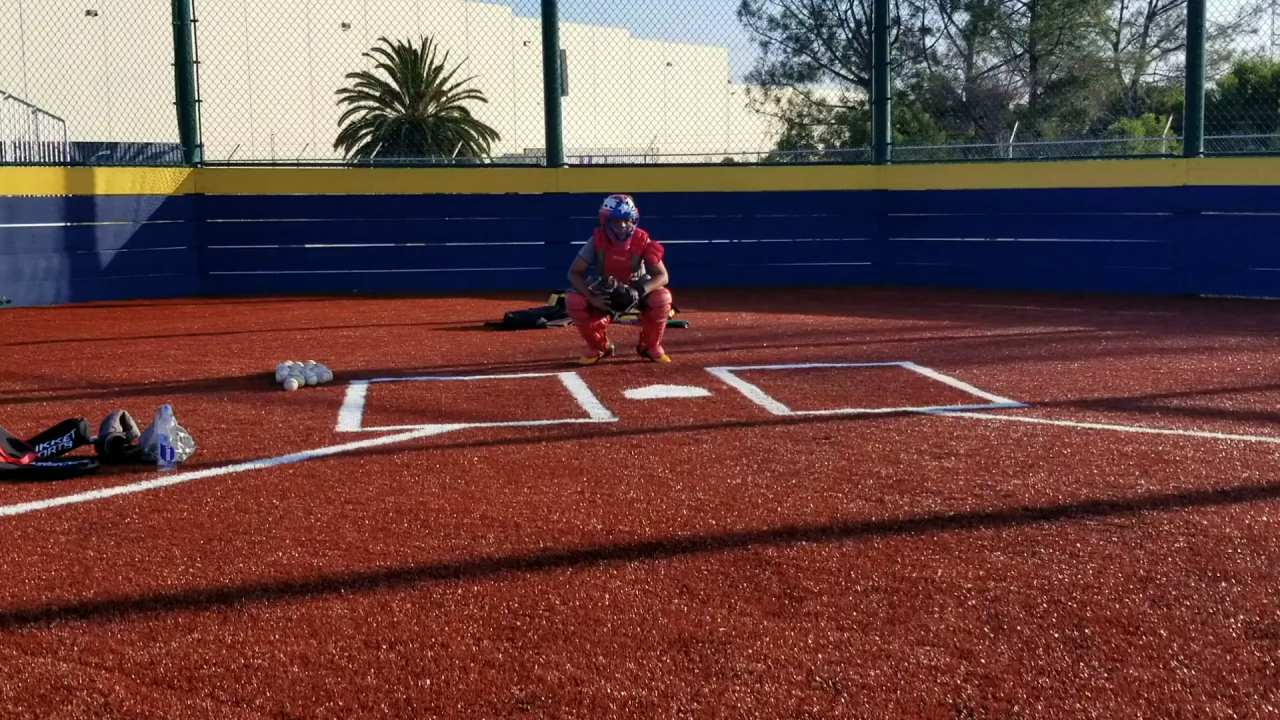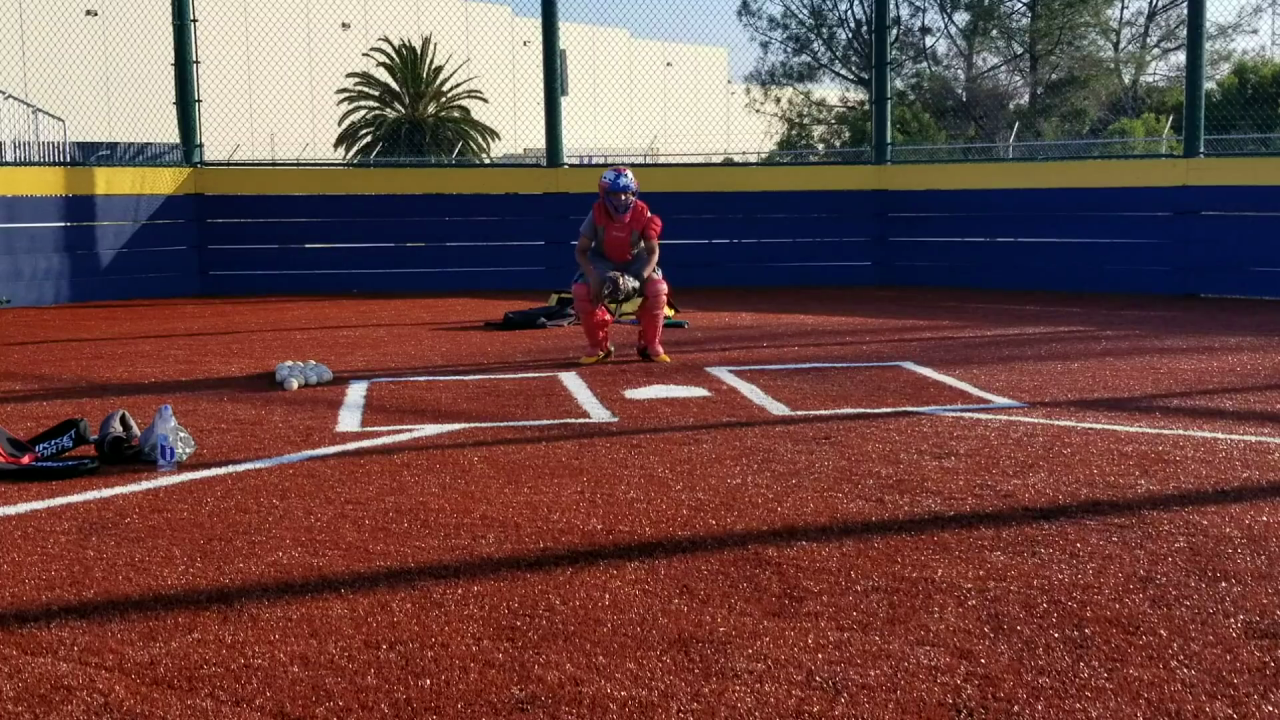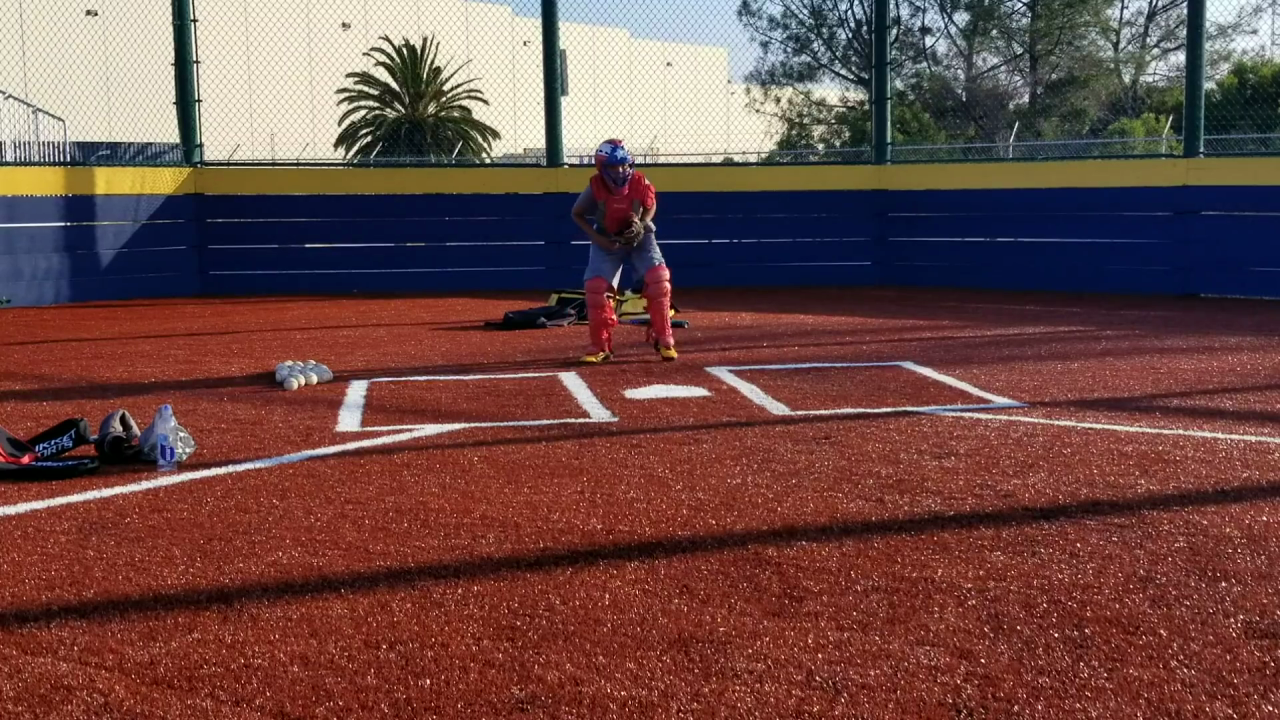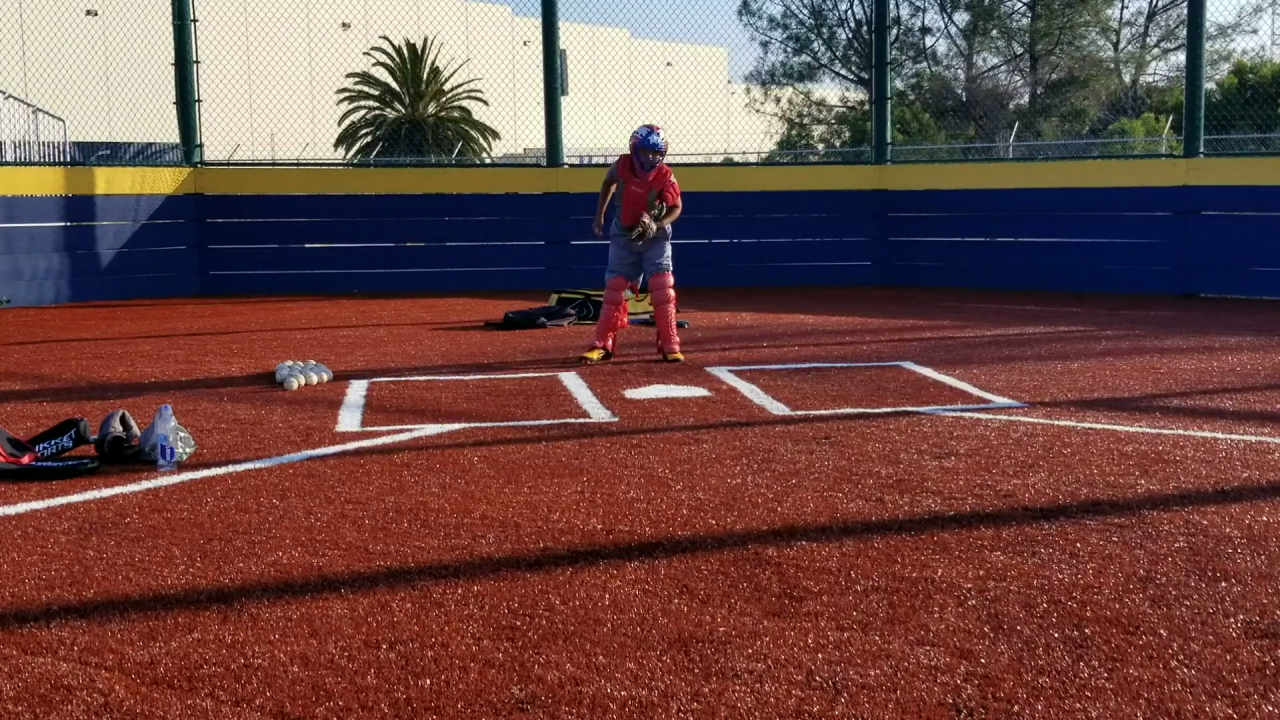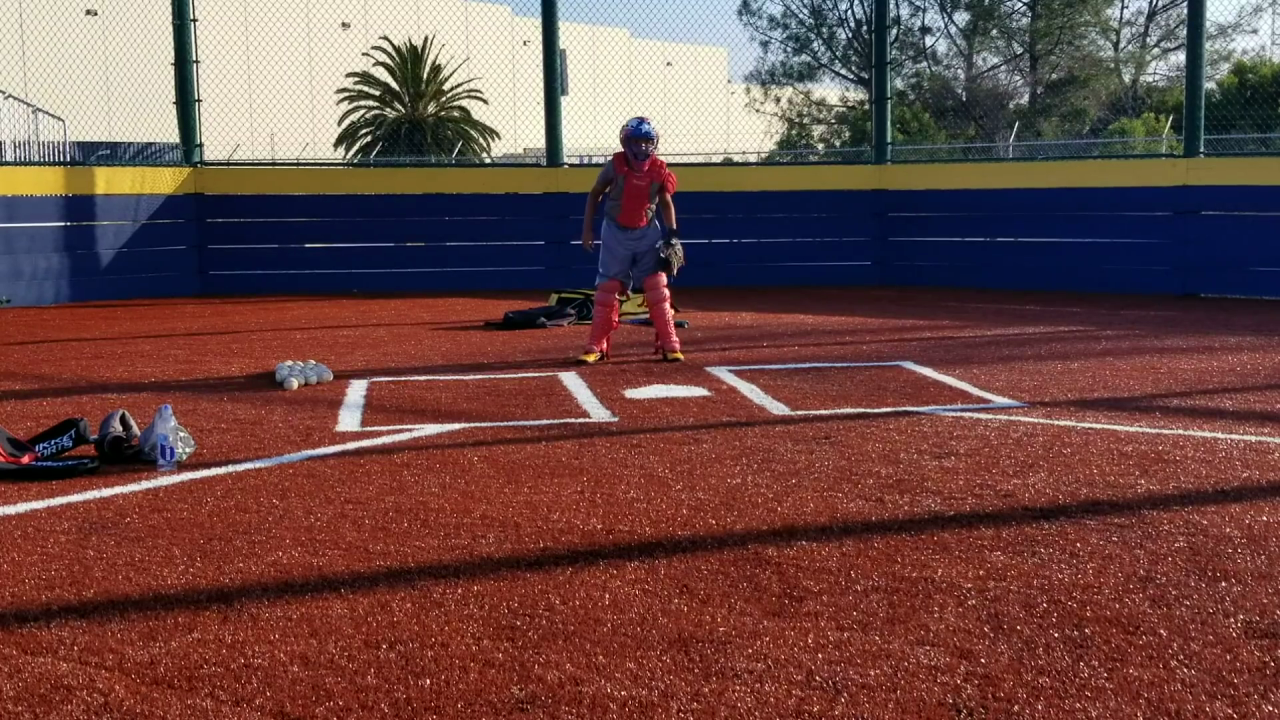
dt=0.4s
person 1, frame 1
left shoulder: (642, 241)
right shoulder: (597, 240)
left elbow: (662, 276)
right elbow: (574, 273)
left wrist: (640, 291)
right wrist: (591, 296)
left hip: (636, 286)
right hip: (603, 288)
left knee: (662, 299)
right knee: (574, 300)
left ankle: (651, 347)
right ankle: (599, 347)
person 1, frame 2
left shoulder: (642, 214)
right shoulder: (597, 213)
left elbow: (653, 252)
right elbow: (582, 250)
left wrist: (639, 278)
right wrist: (593, 279)
left hip: (636, 260)
right hip: (603, 259)
left knee: (658, 290)
right knee: (582, 292)
left ankle: (650, 346)
right ankle: (598, 348)
person 1, frame 3
left shoulder: (640, 184)
right shoulder: (595, 187)
left elbow: (651, 205)
right elbow: (577, 214)
left wrist: (642, 222)
right wrist: (596, 237)
left hip: (638, 236)
right hip: (606, 238)
left knee: (658, 281)
right knee: (596, 288)
left ankle: (664, 341)
right ankle: (599, 348)
person 1, frame 4
left shoulder: (665, 177)
right shoulder: (622, 165)
left elbow: (676, 207)
right elbow: (608, 184)
left wrist: (658, 225)
right wrist: (599, 215)
left hip: (653, 235)
right hip: (622, 233)
left knee: (662, 287)
right knee: (615, 286)
left ankle: (670, 347)
right ankle: (602, 345)
person 1, frame 5
left shoulder: (659, 170)
right shoulder: (615, 165)
left elbow: (666, 203)
right elbow: (595, 194)
left wrist: (673, 236)
right wrist: (587, 229)
left hip: (648, 234)
right hip: (616, 234)
left knee: (657, 288)
right knee: (607, 288)
left ankle: (669, 346)
right ankle: (596, 347)
